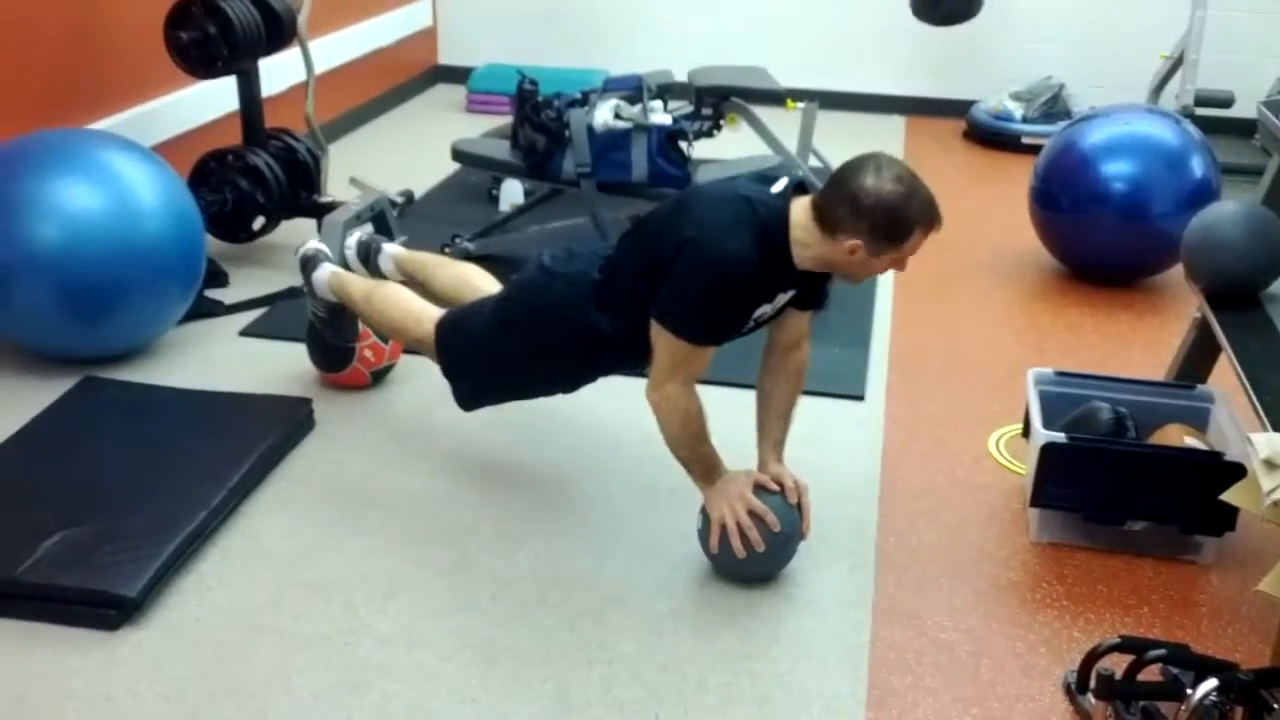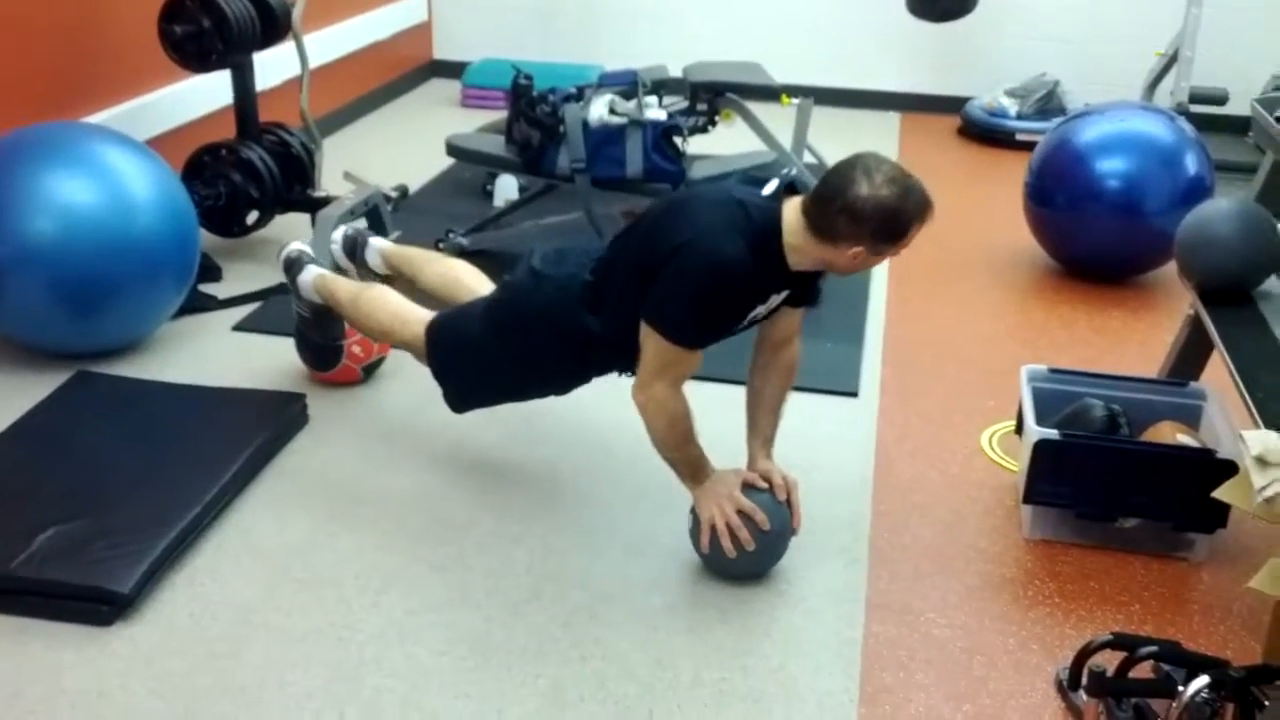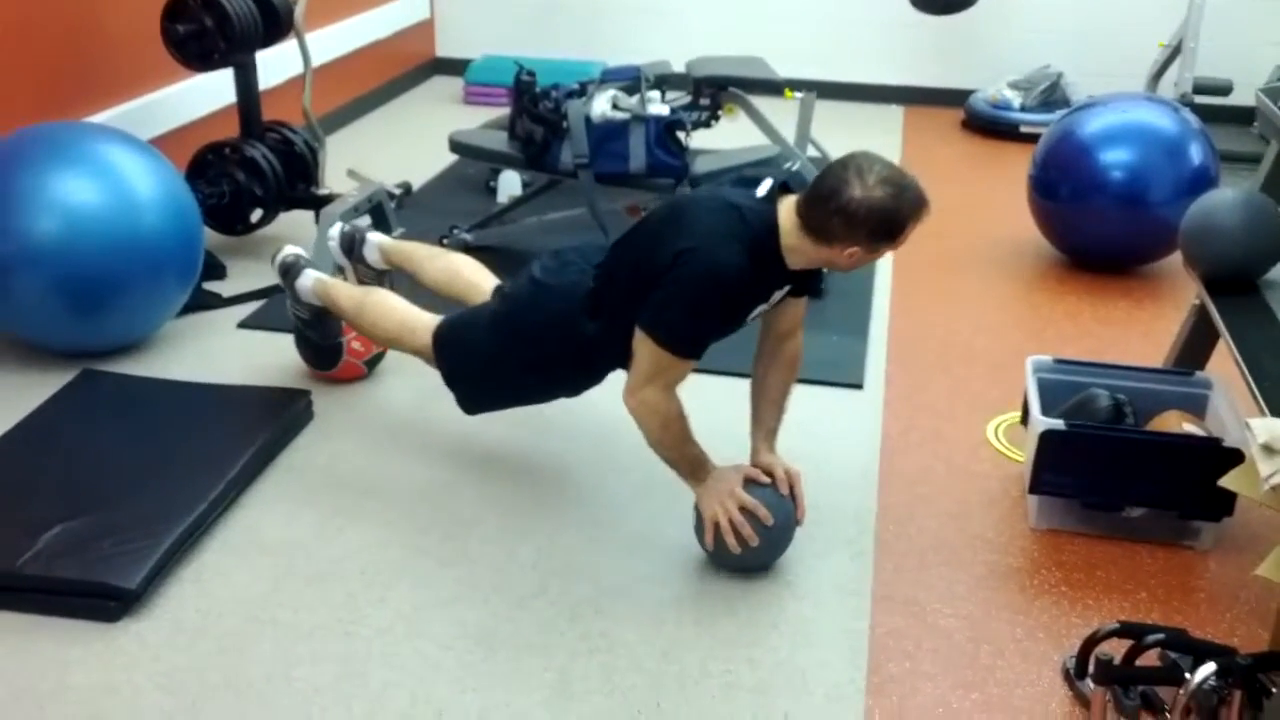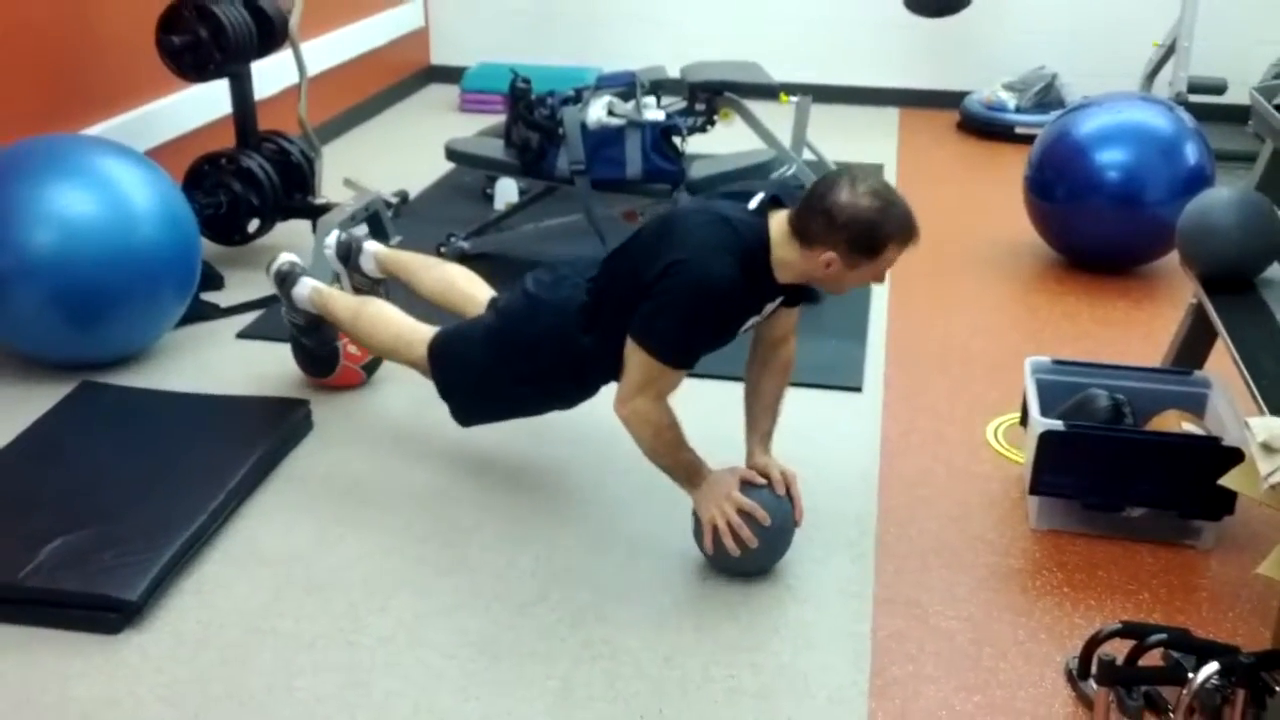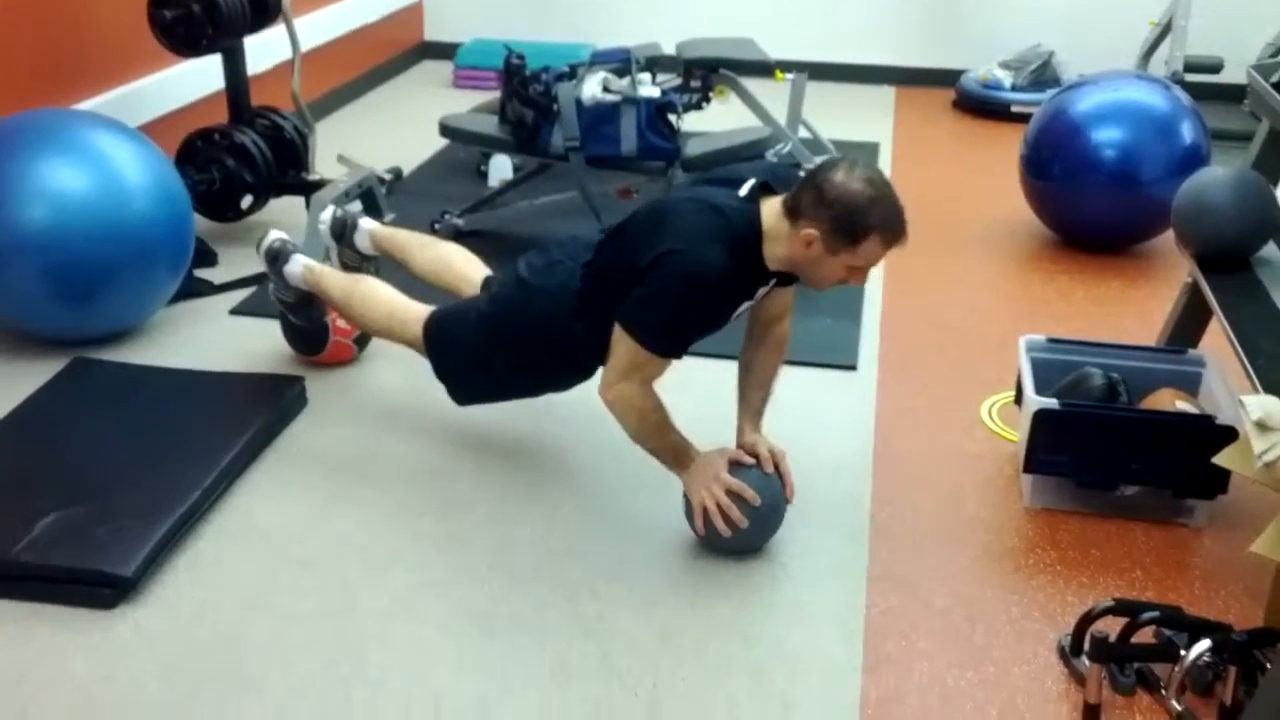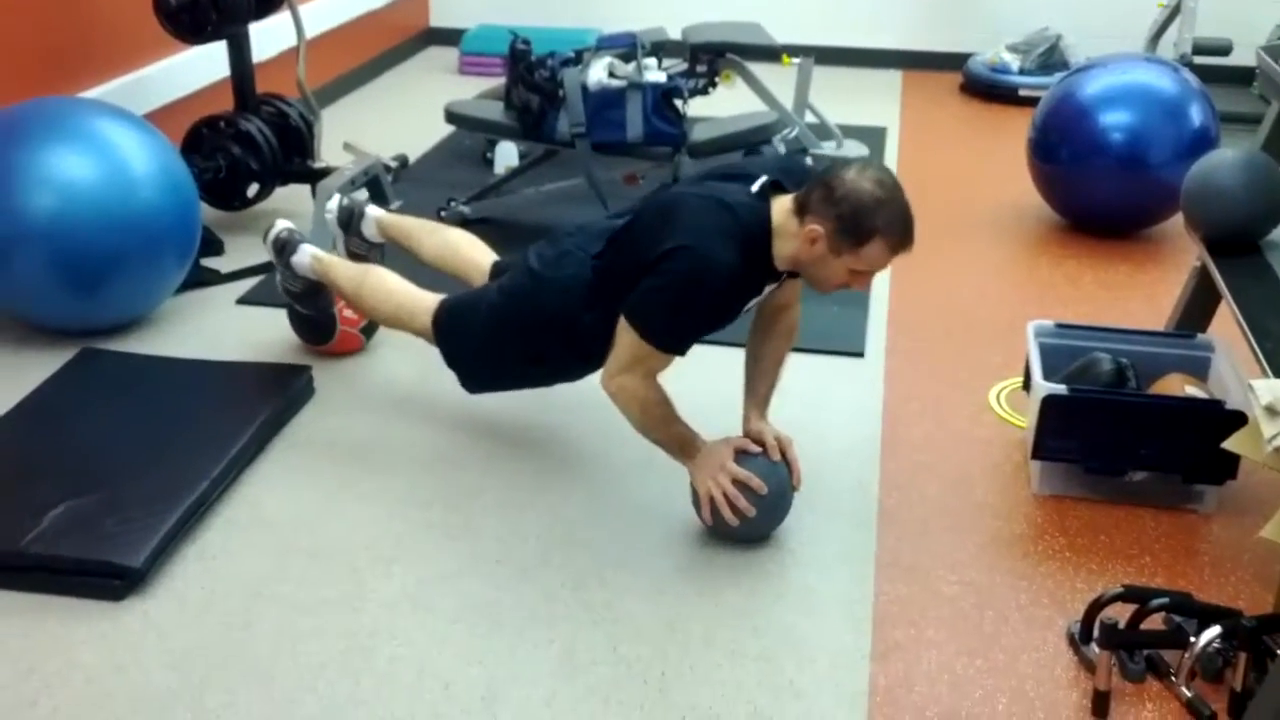
dt=0.3s
person 1, frame 1
left shoulder: (810, 228)
right shoulder: (722, 253)
left elbow: (787, 349)
right elbow: (668, 386)
left wrist: (771, 458)
right wrist: (715, 482)
left hip: (610, 295)
right hip: (562, 318)
left knee: (486, 301)
right knee: (437, 332)
left ankle: (384, 256)
right ankle: (330, 277)
person 1, frame 2
left shoulder: (802, 226)
right shoulder: (716, 256)
left elbow: (778, 346)
right elbow: (656, 388)
left wrist: (761, 456)
right wrist: (703, 483)
left hip: (601, 296)
right hip: (553, 322)
left knee: (481, 298)
right knee: (428, 336)
left ankle: (372, 251)
right ankle: (313, 280)
person 1, frame 3
left shoulder: (800, 218)
right shoulder: (714, 263)
left elbow: (781, 338)
right elbow: (647, 392)
left wrist: (765, 447)
right wrist: (706, 481)
left hip: (601, 284)
right hip: (558, 329)
left knee: (488, 294)
right knee: (432, 338)
left ankle: (369, 246)
right ankle: (309, 282)
person 1, frame 4
left shoulder: (794, 228)
right shoulder: (705, 275)
left elbow: (774, 344)
right elbow: (638, 402)
left wrist: (759, 451)
right wrist: (702, 486)
left hip: (593, 297)
right hip: (550, 343)
left knee: (483, 306)
right knee: (427, 349)
left ankle: (367, 255)
right ankle: (305, 291)
person 1, frame 5
left shoulder: (789, 203)
right shoulder: (696, 264)
left elbow: (769, 321)
right elbow: (623, 386)
left wrist: (751, 429)
right wrist: (691, 466)
left hip: (592, 276)
right hip: (545, 325)
left knee: (476, 283)
right knee: (422, 326)
left ankle: (360, 232)
right ankle: (297, 267)
person 1, frame 6
left shoulder: (799, 195)
right shoulder: (704, 261)
left elbow: (778, 309)
right elbow: (624, 377)
left wrist: (757, 416)
right wrist: (697, 456)
left hip: (598, 260)
right hip: (554, 314)
left knee: (486, 271)
right knee: (429, 315)
left ankle: (368, 221)
right ankle: (304, 257)
